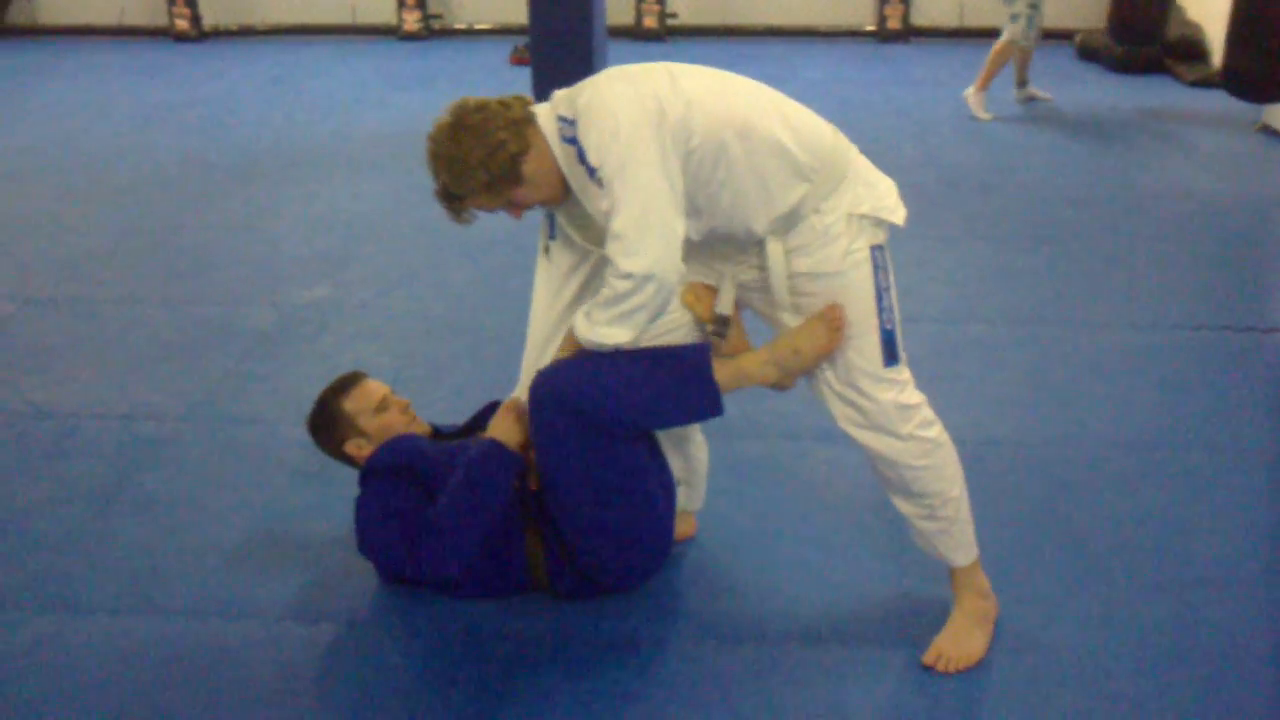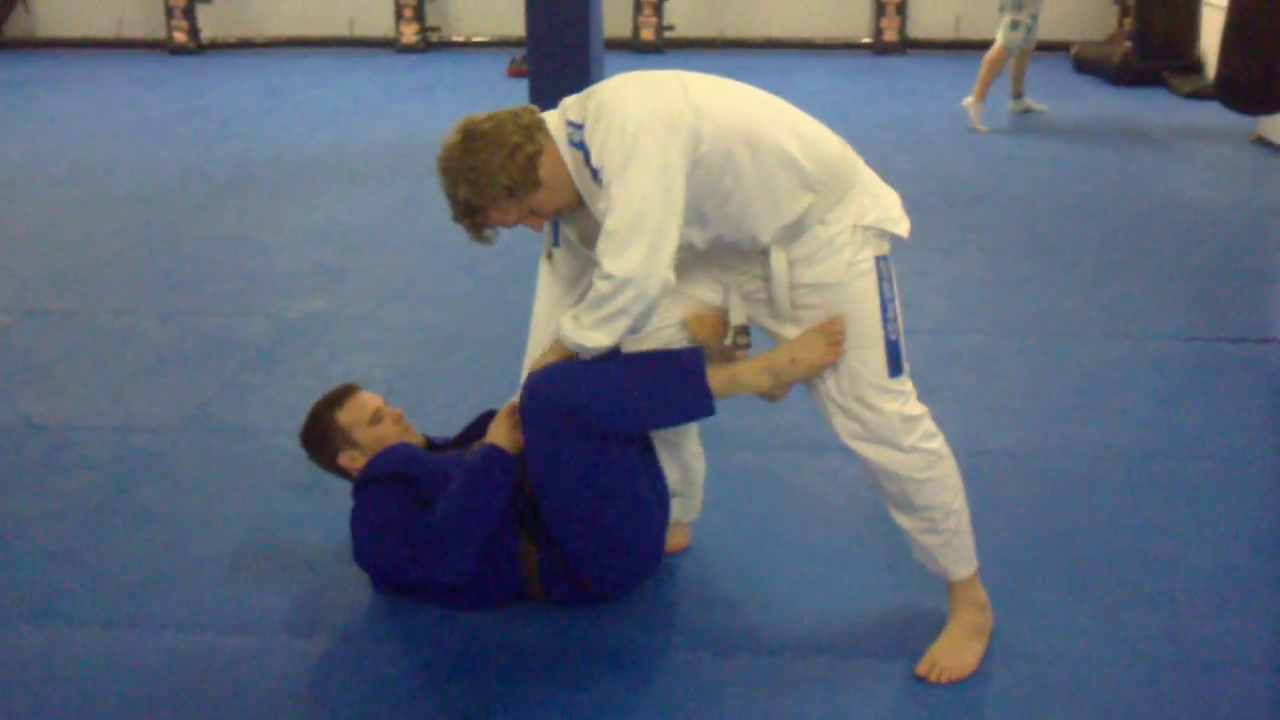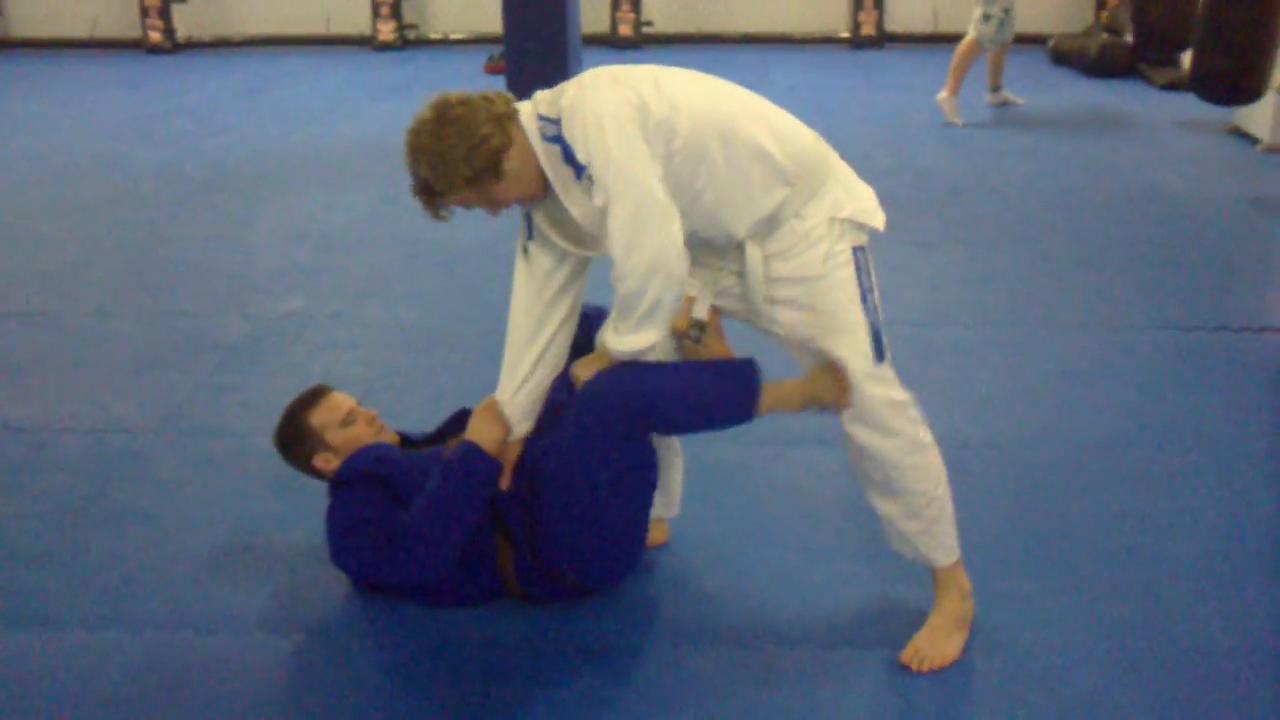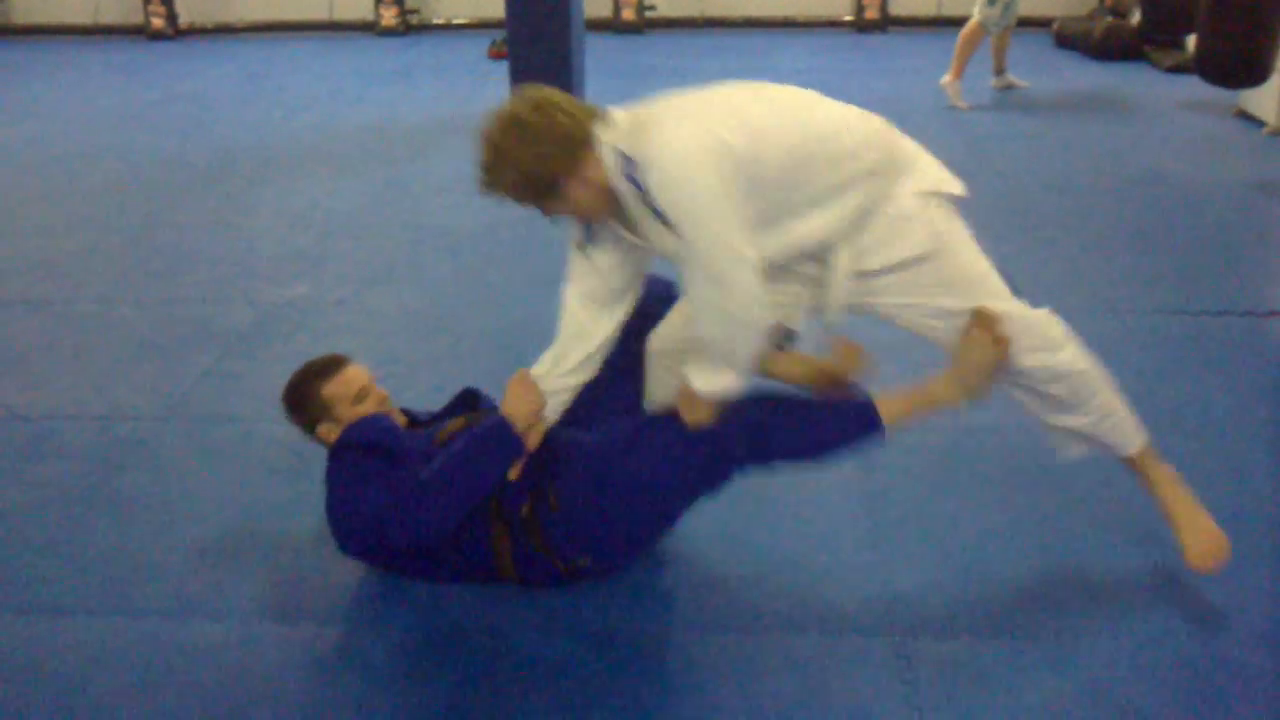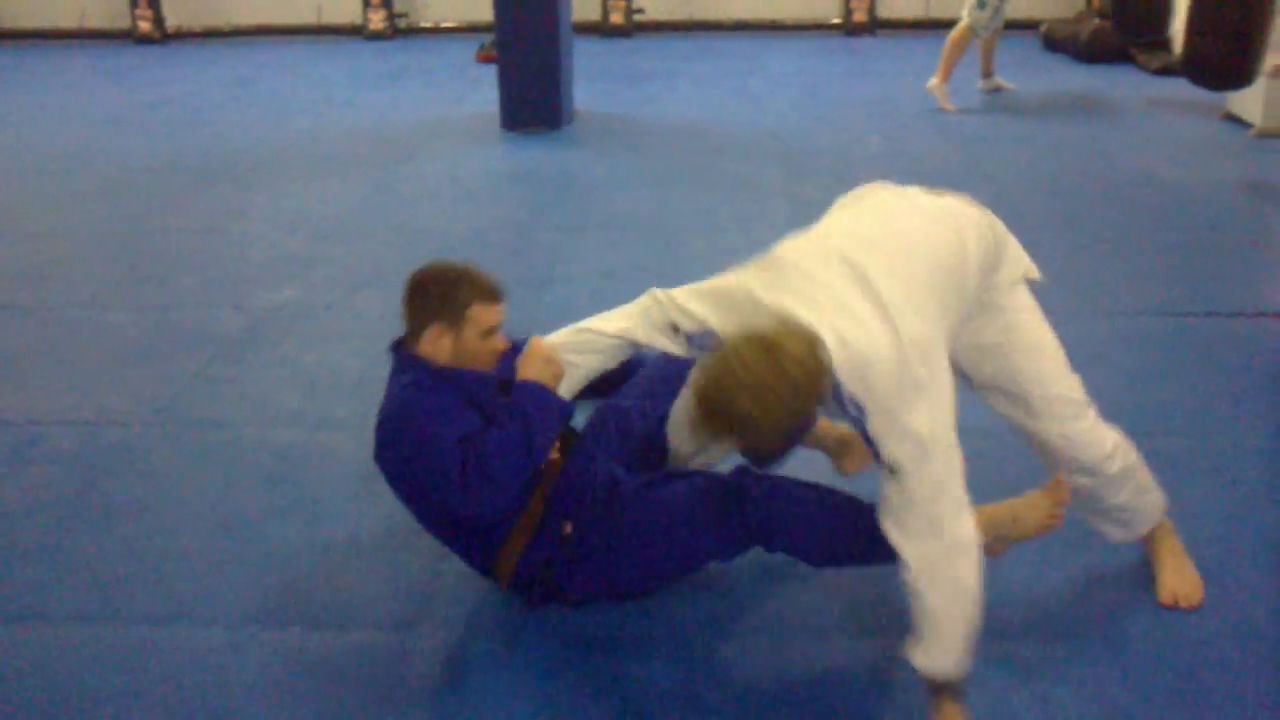
dt=0.3s
person 1, frame 1
left shoulder: (614, 122)
right shoulder: (564, 153)
left elbow: (646, 273)
right elbow: (565, 280)
left wrist: (576, 349)
left hip: (821, 215)
left knee: (879, 405)
left ankle: (973, 590)
person 1, frame 2
left shoulder: (624, 125)
right shoulder: (569, 169)
left elbow: (634, 278)
right elbow: (564, 297)
left wrist: (558, 356)
left hip: (825, 223)
left knee: (880, 417)
left ankle: (969, 603)
person 1, frame 3
left shoulder: (595, 120)
right shoulder: (543, 168)
left elbow: (653, 262)
right elbow: (541, 302)
left wrist: (611, 357)
right wrist: (506, 429)
left hip: (800, 218)
right hip: (709, 237)
left knee: (868, 399)
right knee: (633, 366)
left ankle: (952, 590)
person 1, frame 4
left shoulder: (658, 165)
right shoulder: (610, 180)
left elbow: (733, 304)
right elbow: (594, 308)
left wrist: (706, 389)
right wrist: (535, 409)
left hip: (878, 200)
right hip: (790, 238)
left knee: (1020, 342)
right knee: (670, 352)
left ankle: (1156, 477)
person 1, frame 5
left shoulder: (889, 384)
right shoulder: (730, 308)
left elbow: (939, 543)
right elbow: (635, 321)
left hip: (971, 257)
left knee: (1070, 430)
right knee: (714, 396)
left ankle: (1161, 536)
person 2, frame 1
left shoulder: (440, 445)
right shoulder: (383, 510)
right elbow: (443, 554)
left wrist: (532, 436)
right wrist: (497, 449)
left hip: (629, 496)
right hip: (616, 542)
right knee: (560, 389)
left ankle: (722, 346)
right ankle: (762, 365)
person 2, frame 2
left shoulder: (433, 455)
right shoulder: (378, 524)
right elbow: (446, 559)
right wrist: (498, 455)
left hip: (625, 501)
right hip: (603, 549)
right knee: (550, 388)
left ankle: (721, 358)
right ankle: (757, 374)
person 2, frame 3
left shoulder: (405, 454)
right shoulder: (354, 524)
right elbow: (424, 557)
left wrist: (505, 443)
right wrist: (478, 454)
left hip: (549, 483)
right hip: (576, 547)
left knee: (578, 329)
right knee: (614, 395)
left ankle: (695, 346)
right ankle: (799, 391)
person 2, frame 4
left shoulder: (409, 431)
right shoulder: (358, 492)
right elbow: (432, 512)
right wrist: (503, 427)
left hip: (566, 458)
right hip: (568, 513)
left knee: (657, 298)
right knee: (731, 435)
left ankle: (781, 367)
right ankle: (942, 391)
person 2, frame 5
left shoulder: (456, 368)
right shoulder: (414, 414)
left elbow: (564, 356)
right elbow: (491, 492)
right wrist: (533, 394)
left hip: (588, 472)
right hip: (570, 548)
left knee: (678, 371)
right knee: (749, 505)
left ankle: (823, 433)
right ankle: (973, 530)
